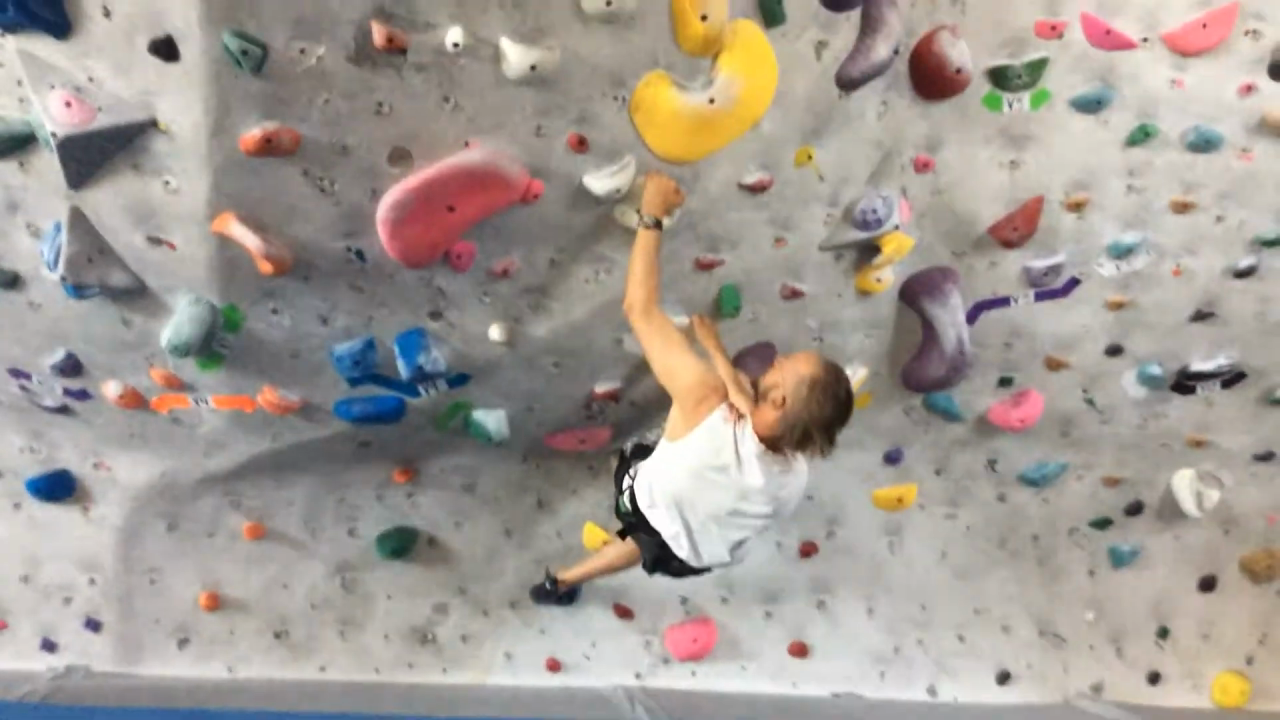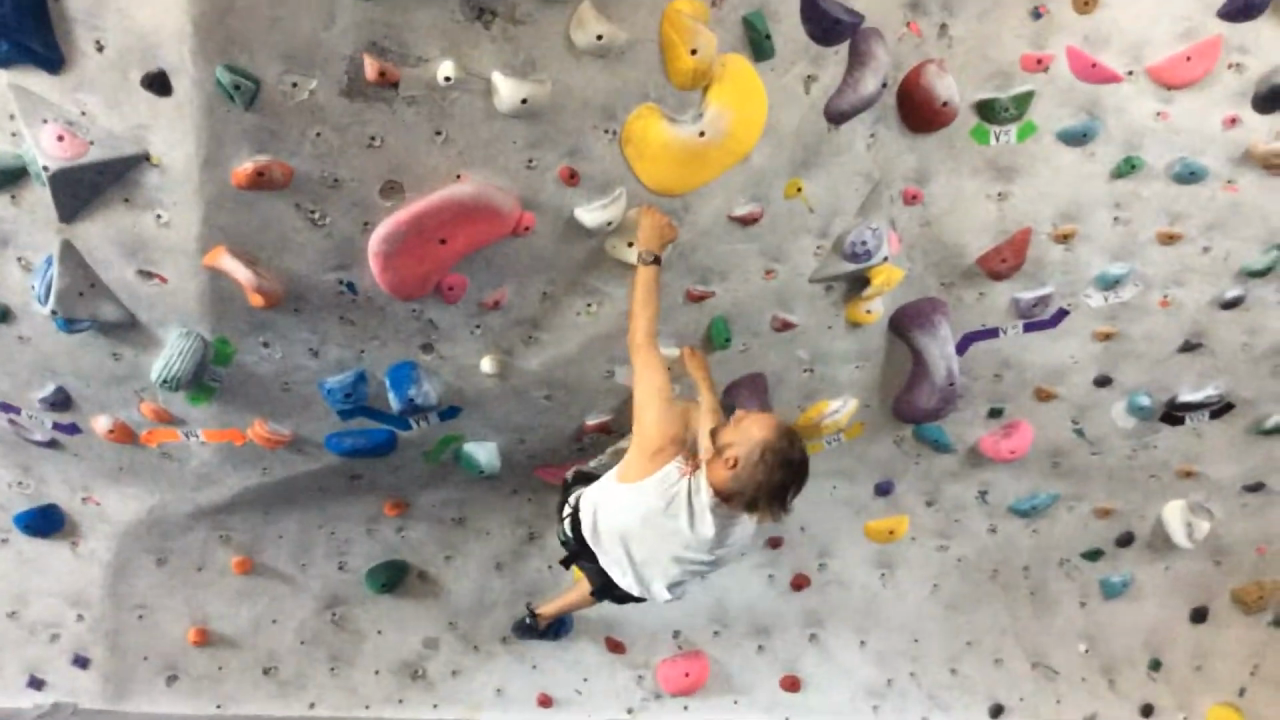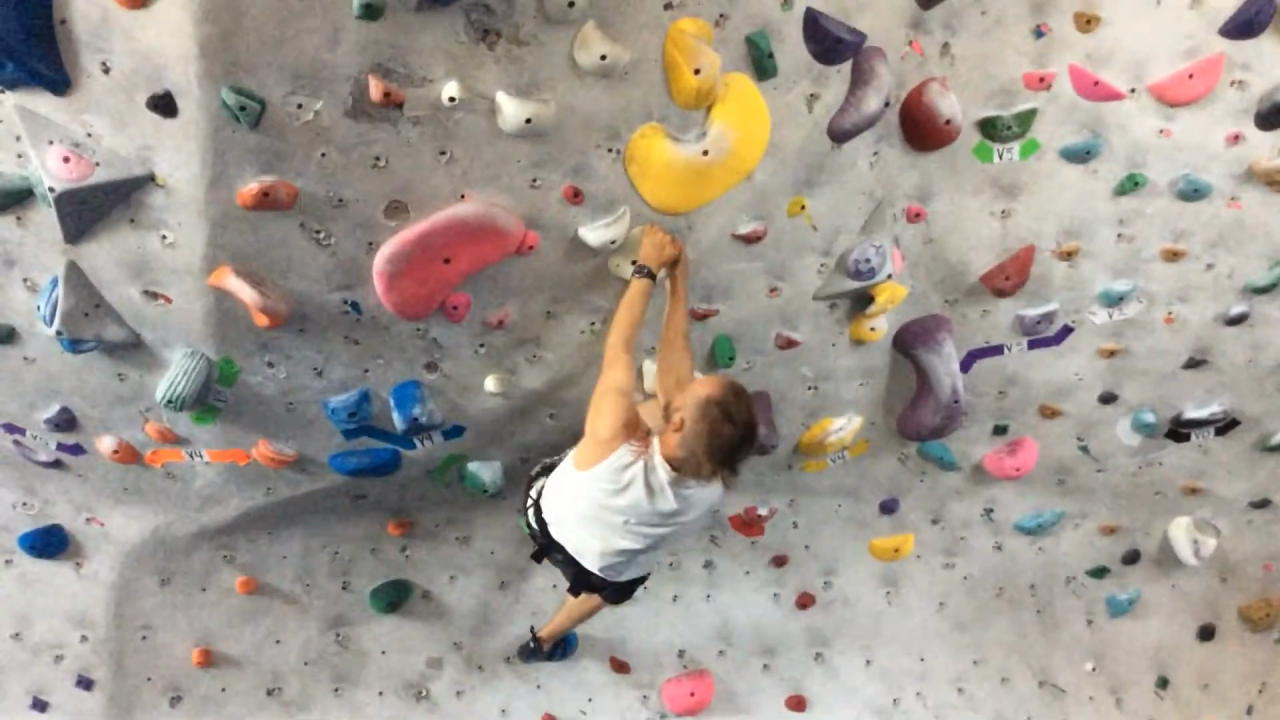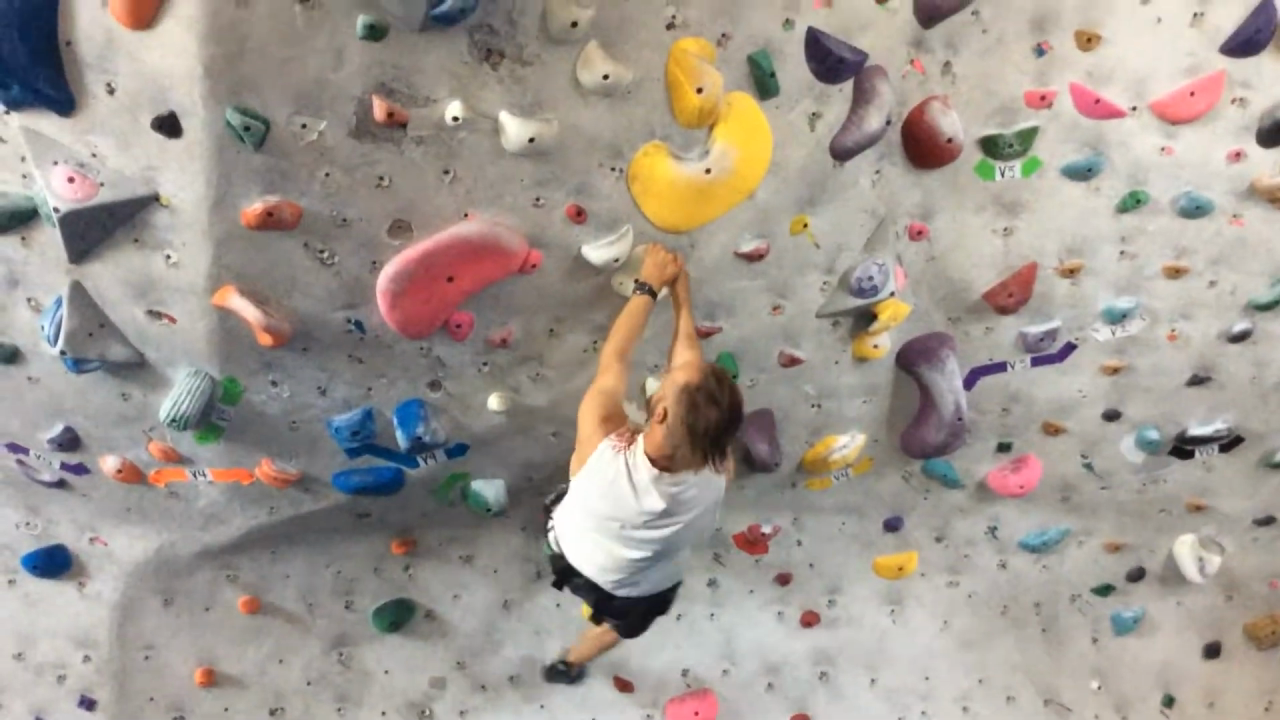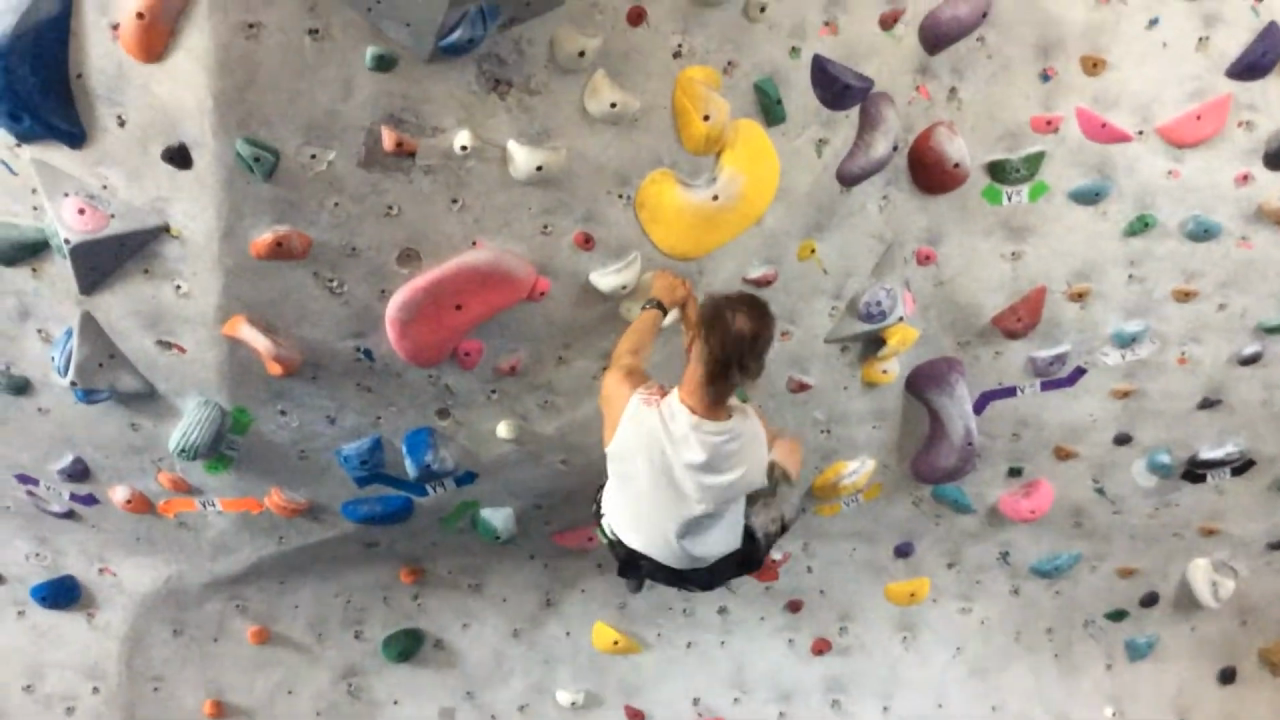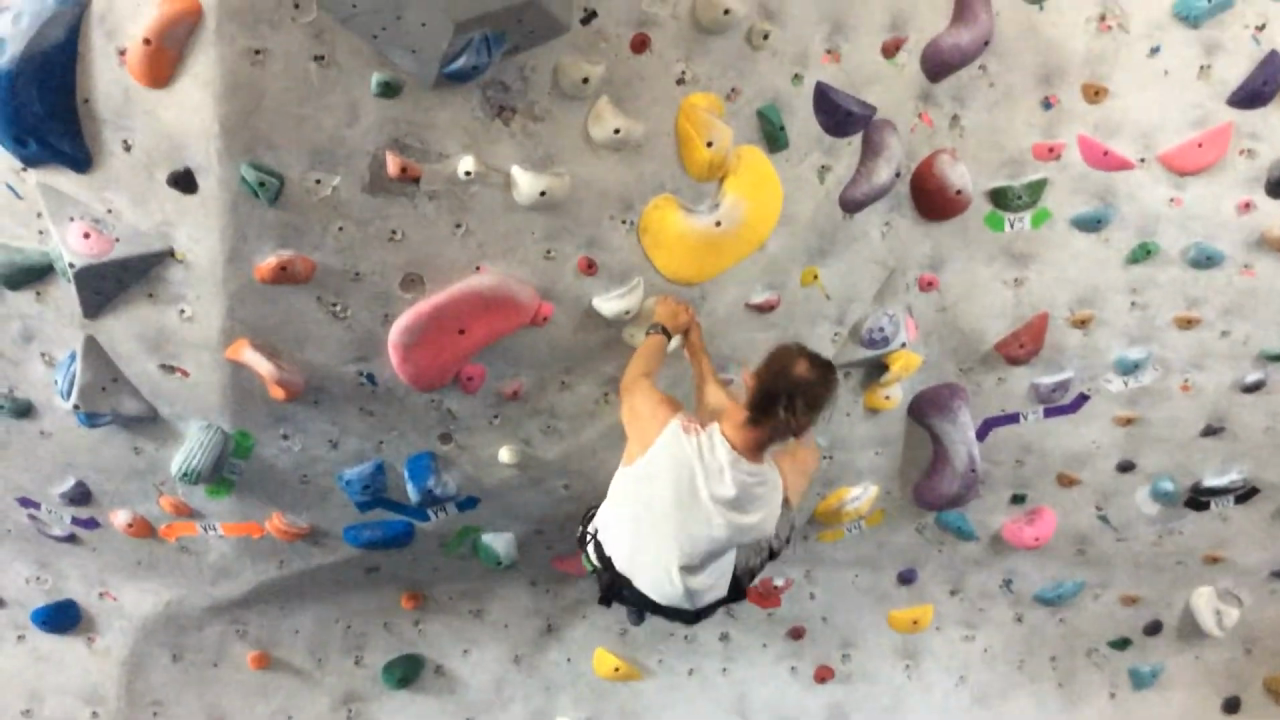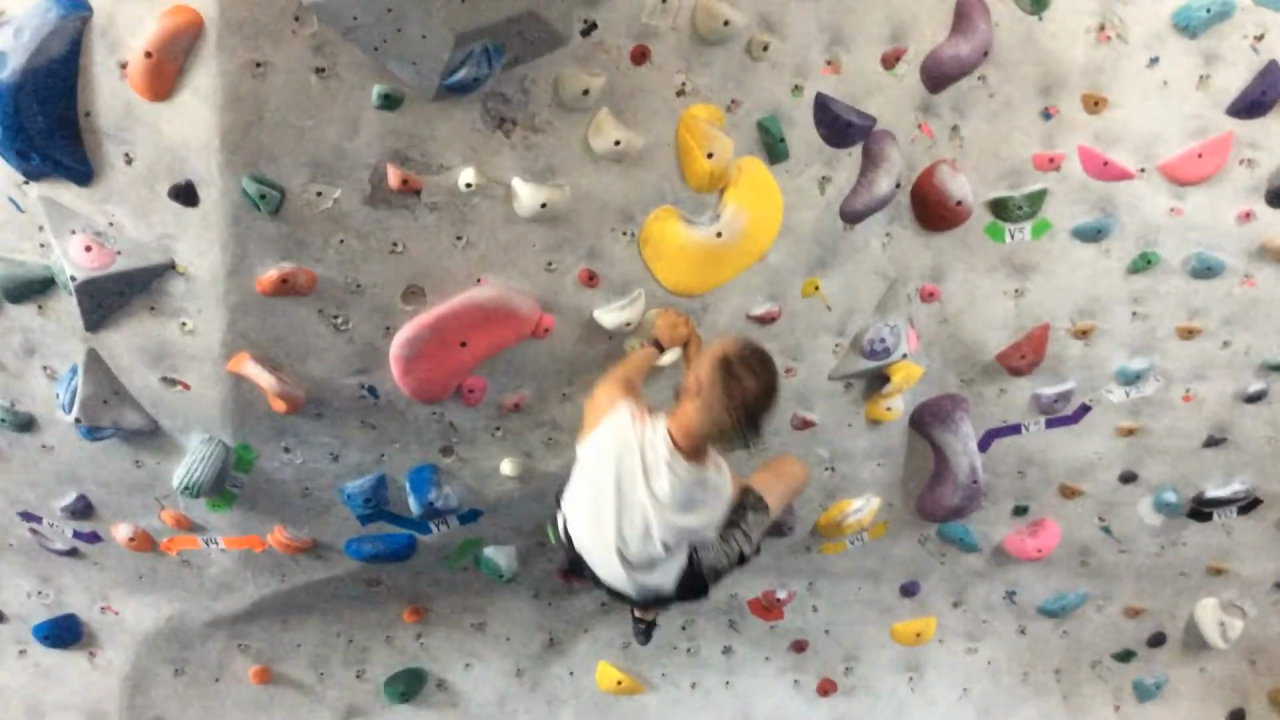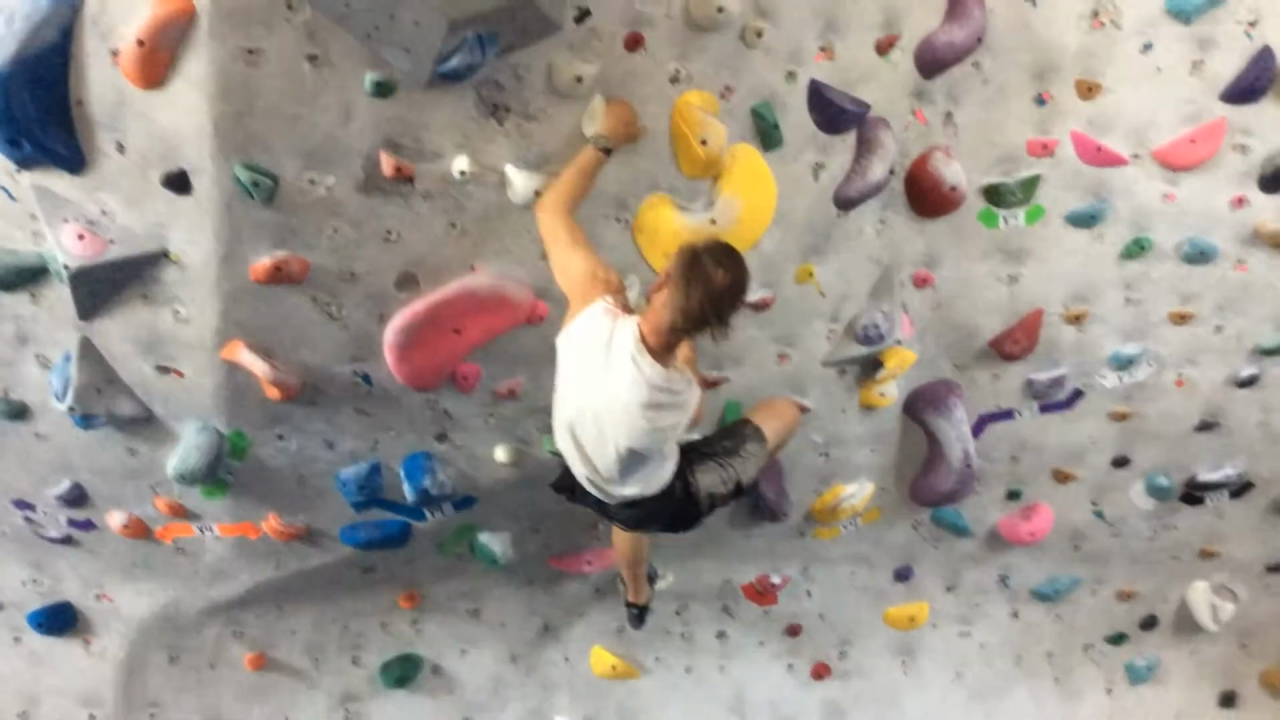
dt=0.4s
person 1, frame 1
left shoulder: (705, 406)
right shoulder: (793, 480)
left elbow: (639, 307)
left wrist: (651, 216)
right wrist: (713, 346)
left hip: (644, 501)
right hip: (692, 556)
right ankle: (565, 581)
person 1, frame 2
left shoulder: (663, 456)
right shoulder: (741, 530)
left elbow: (642, 343)
right elbow: (712, 434)
left wrist: (650, 253)
right wrist: (703, 381)
left hip: (584, 522)
right hip: (634, 579)
right ankle: (544, 617)
person 1, frame 3
left shoulder: (616, 441)
right shoulder: (708, 488)
left elbow: (618, 348)
right elbow: (674, 365)
left wrist: (647, 267)
right wrist: (677, 284)
left hip: (549, 515)
right hip: (612, 570)
right knee: (604, 586)
right ankle: (545, 641)
person 1, frame 4
left shoulder: (601, 442)
right shoulder: (717, 474)
left elbow: (612, 359)
right elbow: (691, 366)
left wrist: (648, 286)
right wrist: (682, 301)
left hip: (569, 550)
right hip: (636, 594)
right knee: (624, 618)
right ankle: (570, 664)
person 1, frame 5
left shoulder: (624, 397)
right shoulder: (754, 437)
left elbow: (625, 354)
left wrist: (658, 303)
right wrist: (691, 314)
left hip: (629, 547)
right hip: (709, 566)
right knee: (789, 448)
left ankle: (637, 570)
person 1, frame 6
left shoulder: (658, 421)
right shoulder: (768, 494)
left elbow: (634, 380)
right elbow: (716, 402)
left wrist: (662, 328)
right wrist: (693, 340)
left hip: (610, 565)
right hip: (691, 604)
person 1, frame 7
left shoulder: (615, 412)
right shoulder: (718, 486)
left elbow: (619, 381)
left wrist: (659, 342)
right wrist: (690, 351)
left hip: (582, 552)
right hip: (659, 587)
right knee: (793, 471)
left ankle: (643, 613)
person 1, frame 8
left shoulder: (594, 306)
right shoulder: (681, 400)
left elbow: (550, 209)
left wrist: (605, 140)
left hip: (585, 479)
right hip: (656, 504)
right knee: (784, 411)
left ankle: (636, 595)
right ankle: (754, 485)
